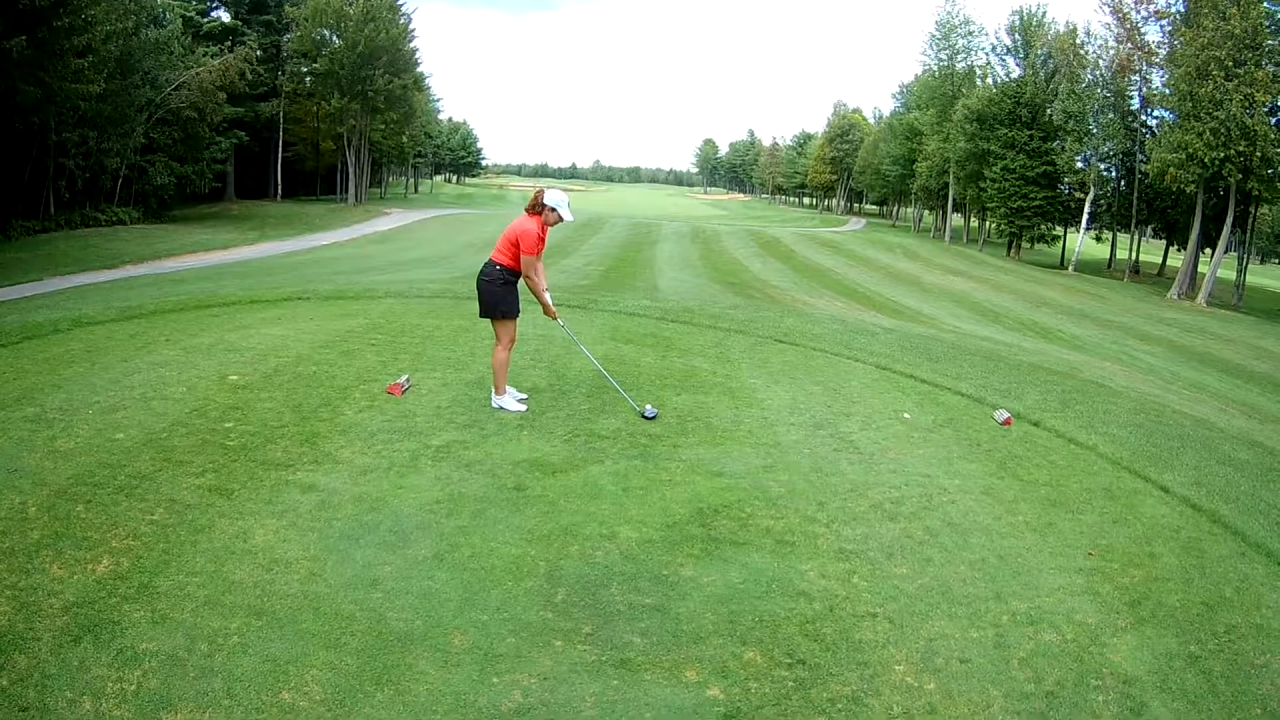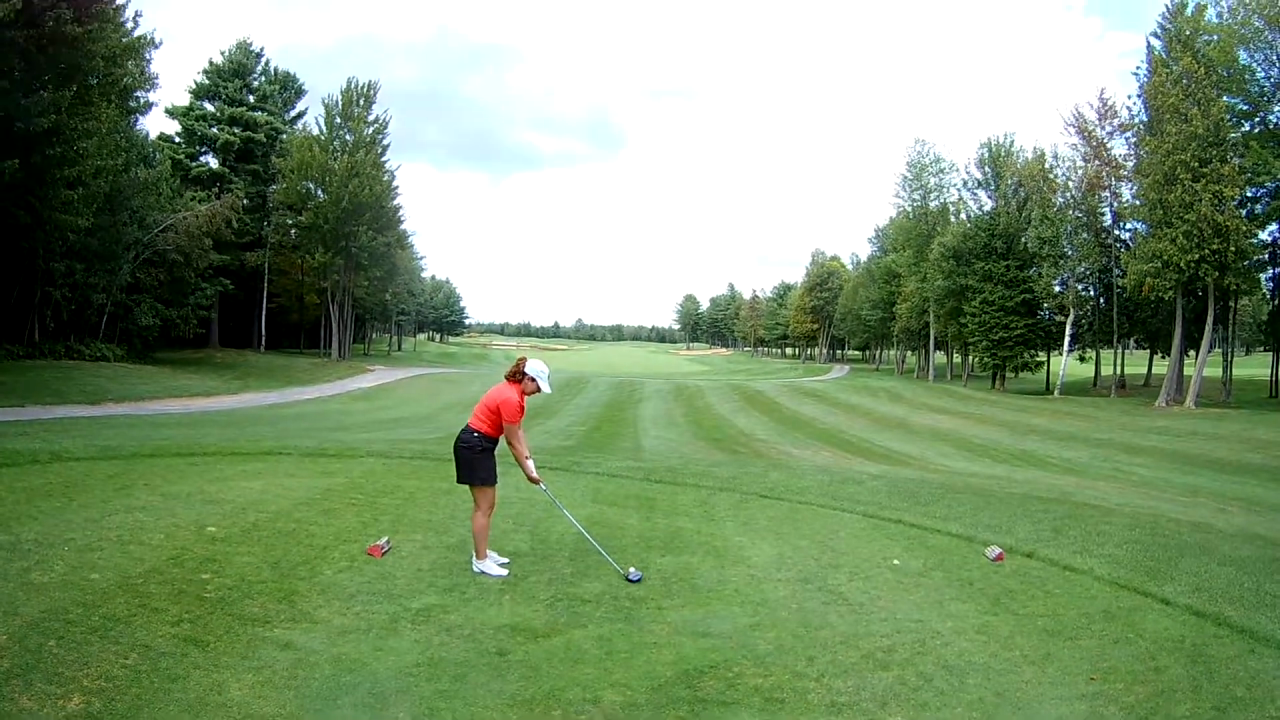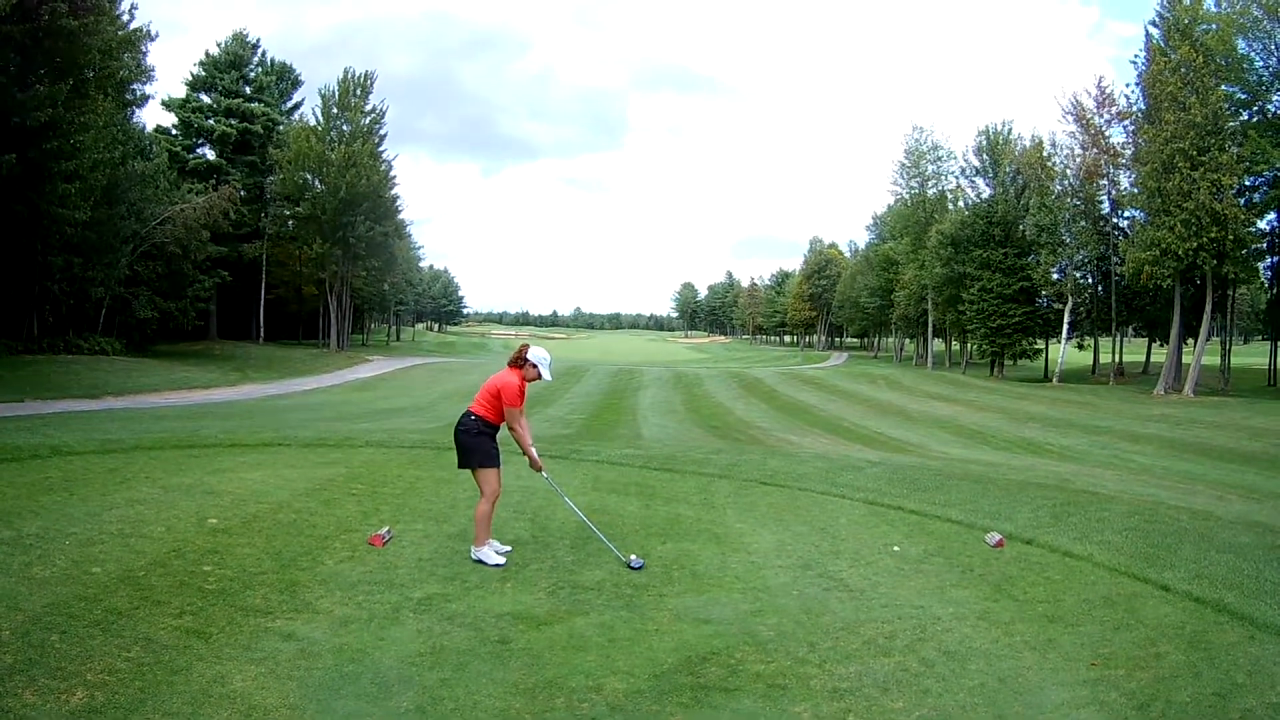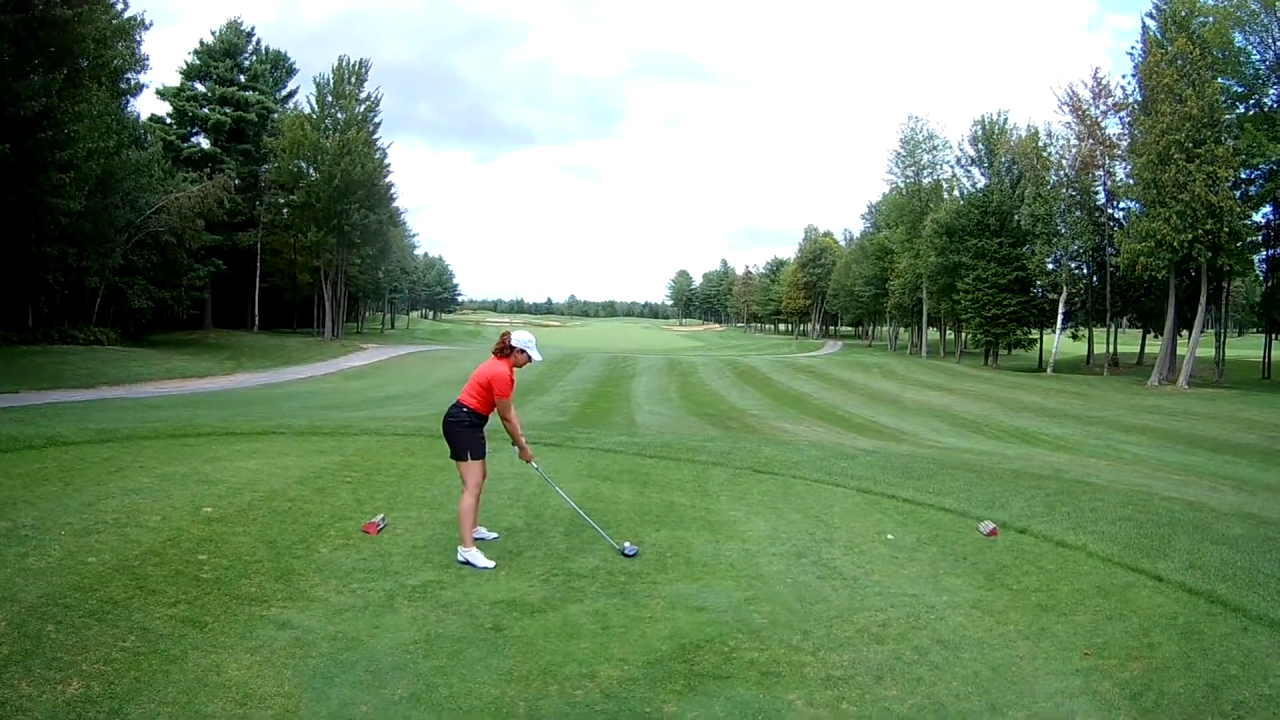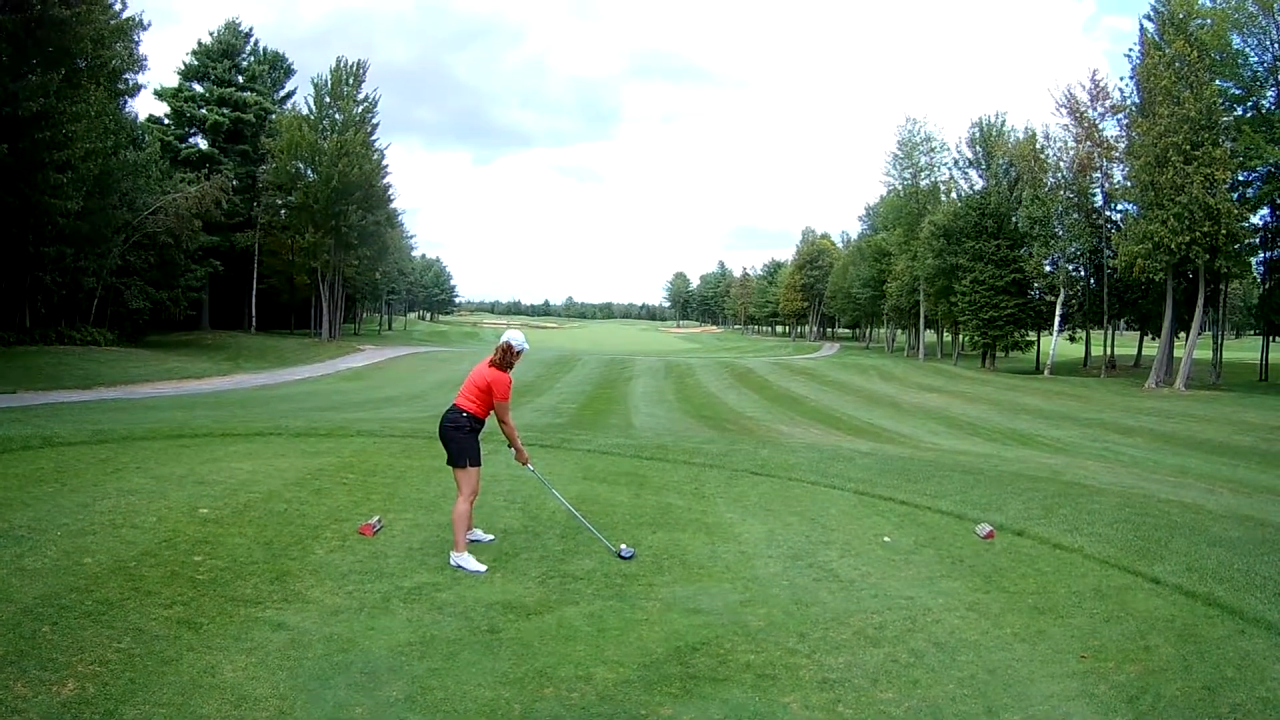
dt=1s
person 1, frame 1
left shoulder: (540, 225)
right shoulder: (529, 230)
left elbow: (538, 262)
right elbow: (528, 274)
left wrist: (546, 293)
right wrist: (545, 304)
left hip: (505, 279)
right hip: (496, 280)
left knee: (507, 339)
right knee: (505, 341)
left ankle: (501, 388)
right ankle: (499, 396)
person 1, frame 2
left shoulder: (515, 391)
right shoulder: (510, 399)
left elbow: (518, 430)
right elbow: (512, 443)
left wrist: (529, 460)
right wrist: (528, 473)
left hip: (480, 445)
right hip: (474, 446)
left knee: (486, 504)
right knee: (484, 506)
left ankle: (482, 552)
right ankle: (480, 561)
person 1, frame 3
left shoulder: (517, 379)
right shoulder: (510, 383)
left elbow: (521, 417)
right elbow: (513, 427)
left wrist: (531, 448)
right wrist: (531, 457)
left hip: (483, 431)
right hip: (473, 432)
left knee: (493, 490)
right knee: (490, 492)
left ankle: (485, 541)
right ankle: (479, 548)
person 1, frame 4
left shoulder: (502, 365)
right shoulder: (501, 374)
left elbow: (509, 408)
right elbow: (506, 417)
left wrist: (521, 437)
right wrist: (522, 447)
left hip: (469, 421)
right hip: (462, 423)
left knee: (478, 477)
right knee: (473, 486)
left ankle: (473, 528)
right ankle: (467, 548)
person 1, frame 5
left shoulder: (492, 364)
right shoulder: (500, 377)
left elbow: (502, 413)
right elbow: (503, 420)
left wrist: (516, 440)
right wrist: (519, 449)
left hip: (459, 424)
right hip: (461, 428)
left knee: (470, 485)
right knee: (468, 492)
left ankle: (468, 530)
right ankle: (459, 553)
